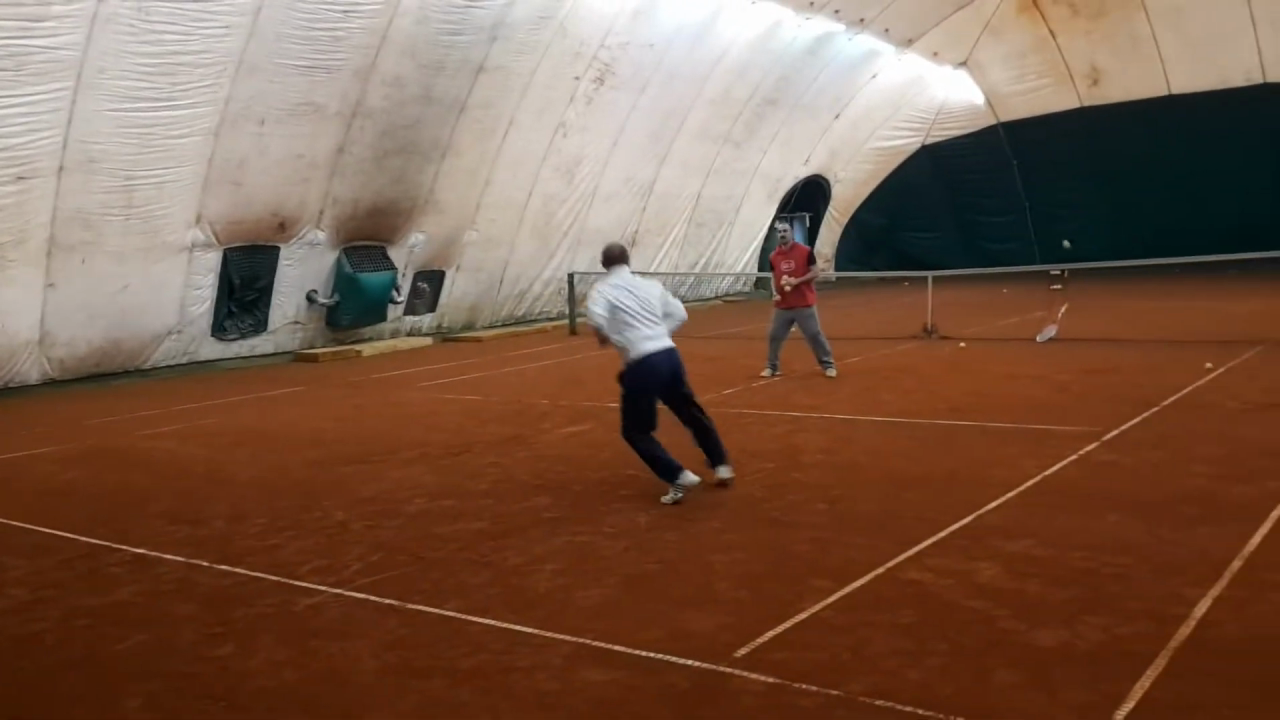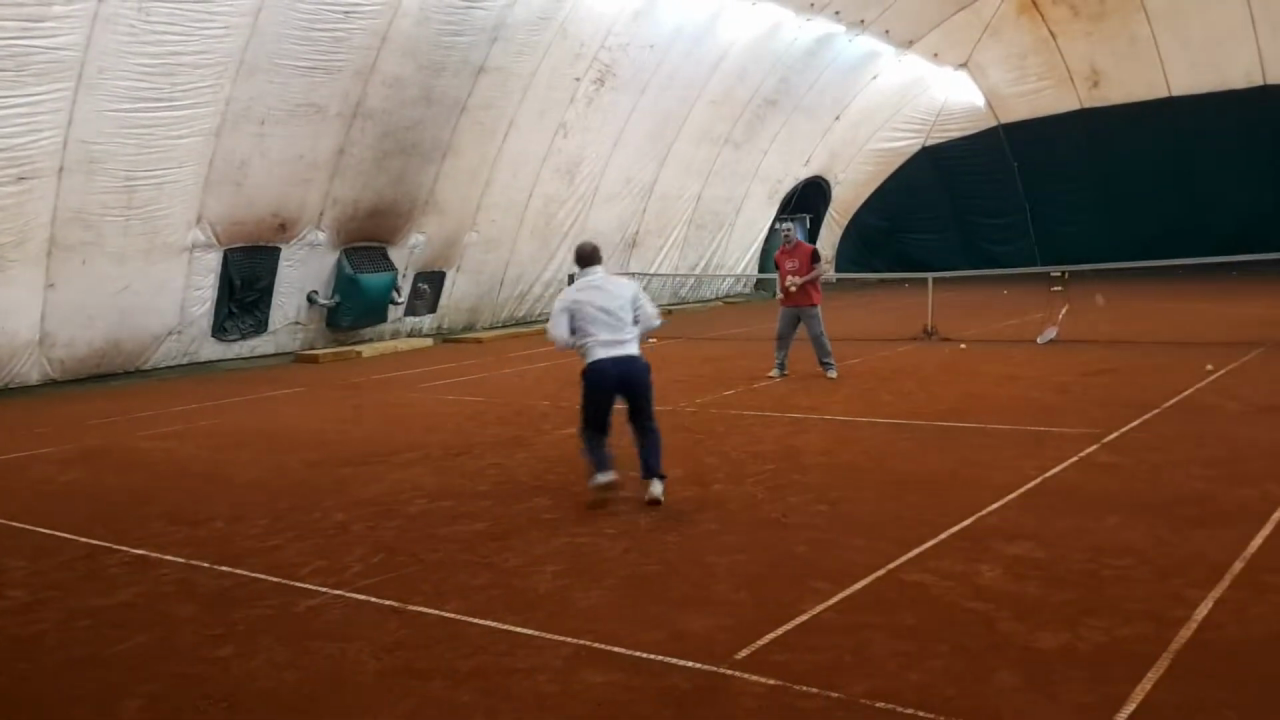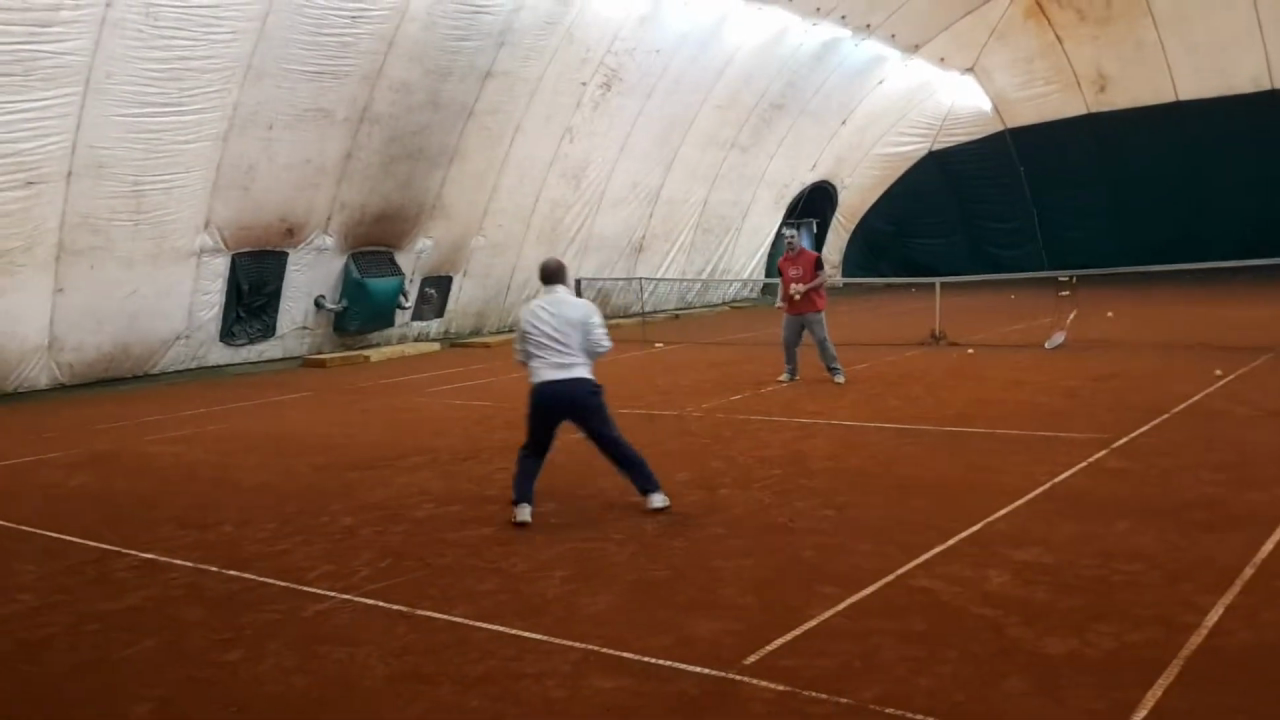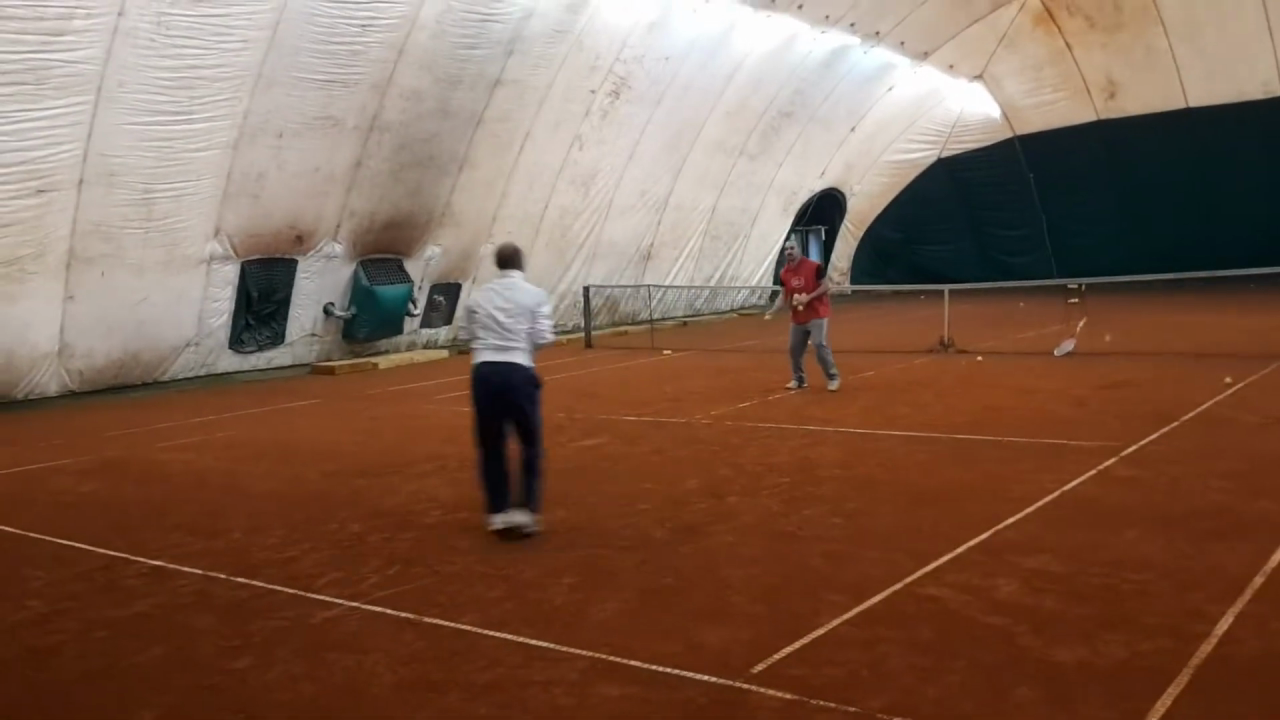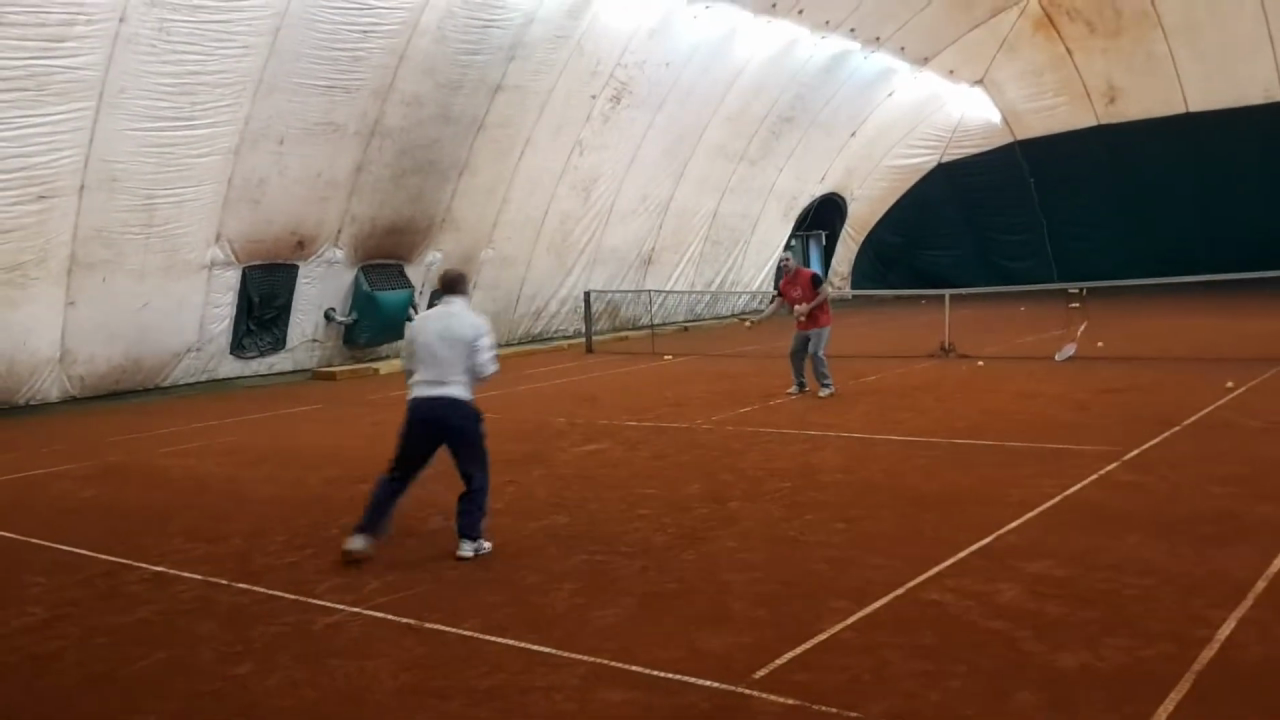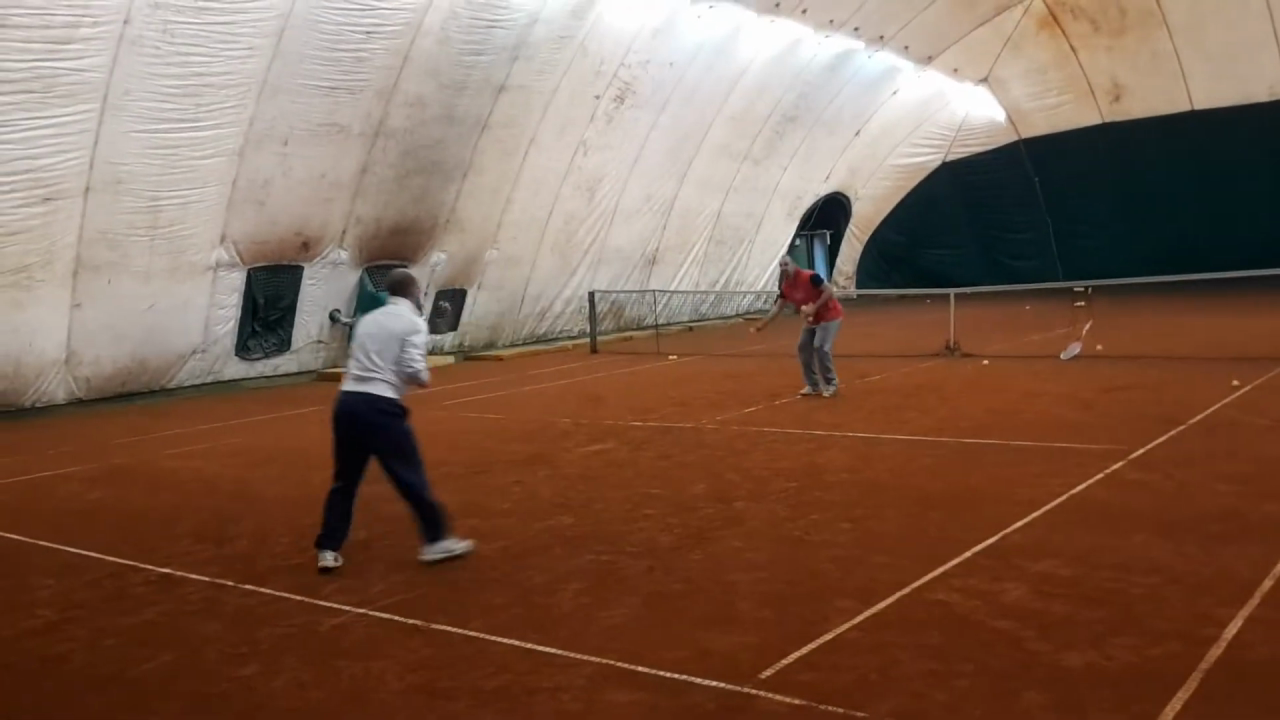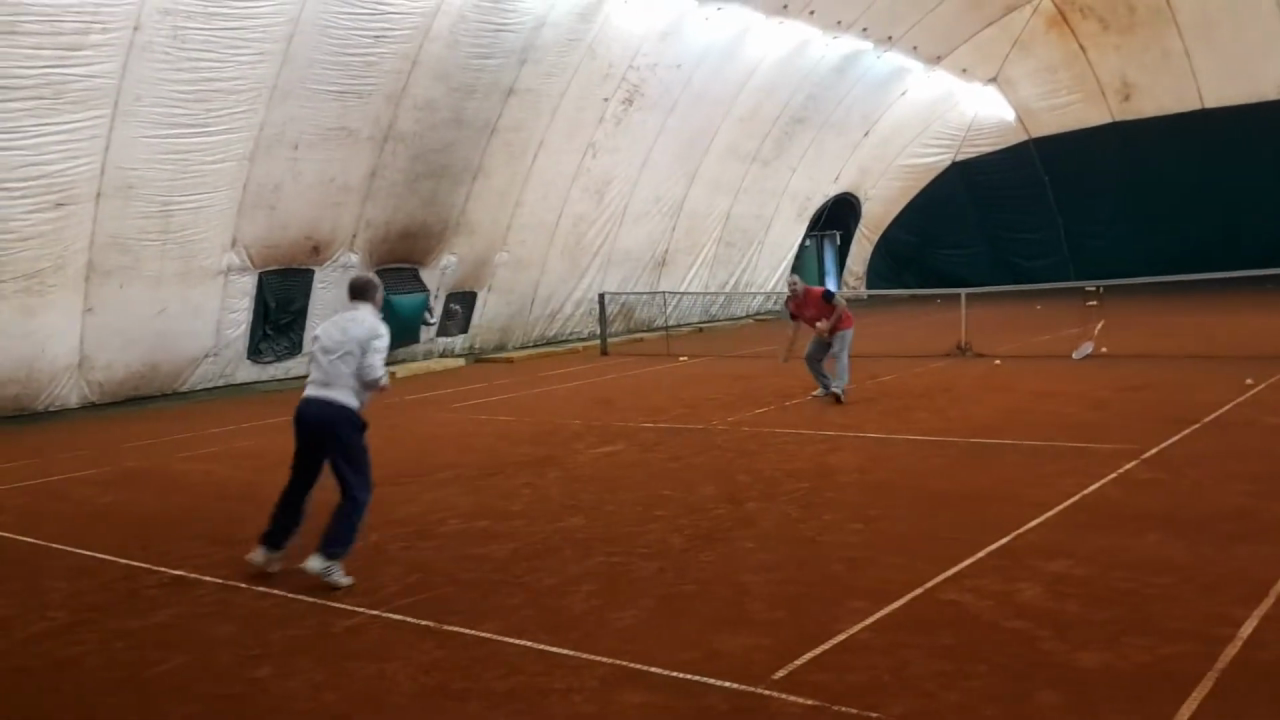
dt=0.2s
person 1, frame 1
left shoulder: (600, 291)
right shoulder: (650, 285)
left elbow: (597, 321)
right elbow: (679, 314)
left wrist: (606, 338)
left hip: (641, 366)
right hip: (670, 358)
left knee: (635, 432)
right knee: (692, 414)
left ankle: (680, 479)
right ankle: (721, 467)
person 1, frame 2
left shoulder: (568, 296)
right shoulder: (627, 285)
left elbow: (558, 338)
right elbow: (652, 320)
left hip: (598, 369)
right hip: (632, 364)
left knee: (594, 430)
right knee: (645, 426)
left ankle: (603, 471)
right ankle: (654, 482)
person 1, frame 3
left shoulder: (527, 313)
right shoulder: (584, 307)
left elbow: (522, 357)
right elbow: (601, 346)
left hip: (544, 391)
right hip: (579, 386)
left knee: (534, 450)
right knee: (613, 443)
left ankle: (522, 506)
right ankle: (653, 493)
person 1, frame 4
left shoulder: (478, 294)
right shoulder: (536, 295)
left elbow: (466, 335)
right elbow: (544, 338)
left hip: (484, 372)
right hip: (518, 373)
left knee: (490, 448)
right knee: (531, 445)
left ankle: (498, 513)
right ankle: (524, 511)
person 1, frame 5
left shoulder: (419, 322)
right shoulder: (475, 323)
left elbow: (411, 365)
right elbow: (485, 371)
right wrist: (492, 363)
left hip: (420, 406)
right hip: (455, 407)
left knee: (397, 475)
right knee: (476, 476)
left ankle: (363, 537)
right ankle: (469, 540)
person 1, frame 6
left shoulder: (366, 320)
right shoulder: (414, 323)
right elbow: (413, 368)
right wrist: (423, 379)
left hip: (347, 402)
right hip: (380, 406)
left knee: (345, 481)
right knee: (410, 478)
left ankle: (328, 550)
right ankle: (438, 541)
person 1, frame 7
left shoulder: (328, 325)
right shoulder: (377, 328)
right elbow: (372, 375)
right wrist: (385, 382)
left hip: (308, 407)
right hip: (340, 415)
left knee: (300, 482)
right knee: (356, 490)
left ankle: (267, 549)
right ankle: (326, 559)
